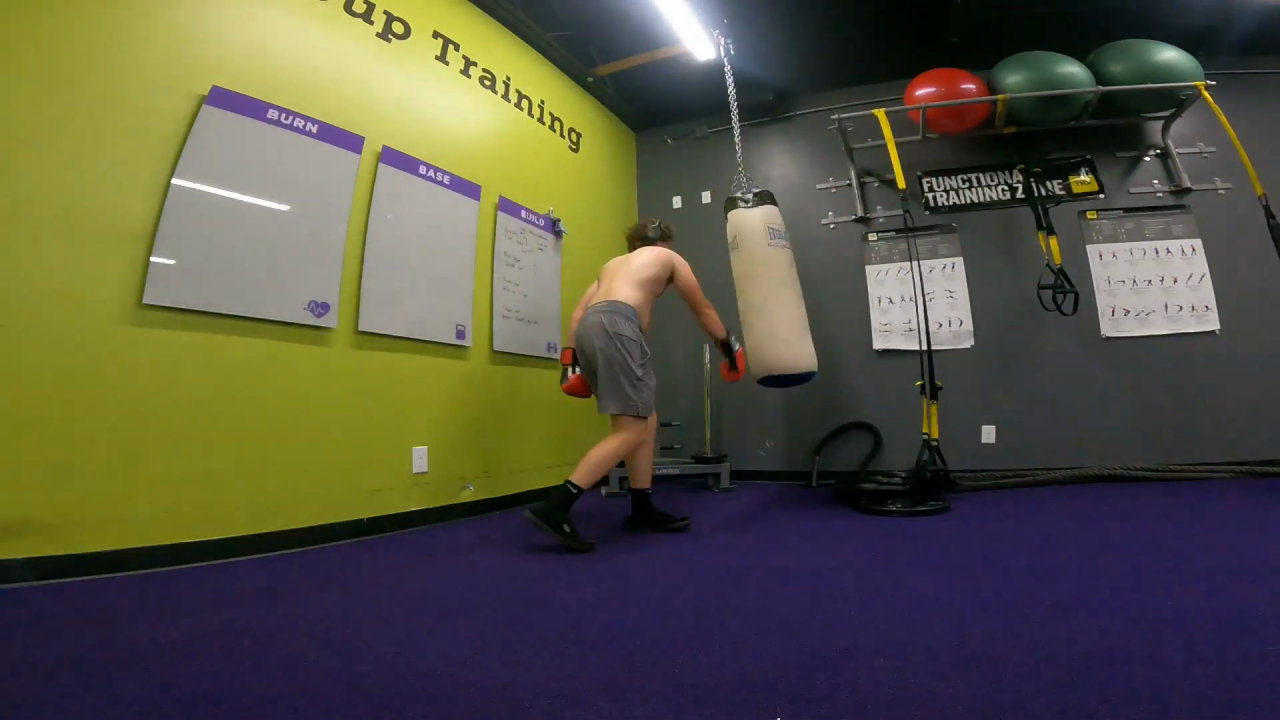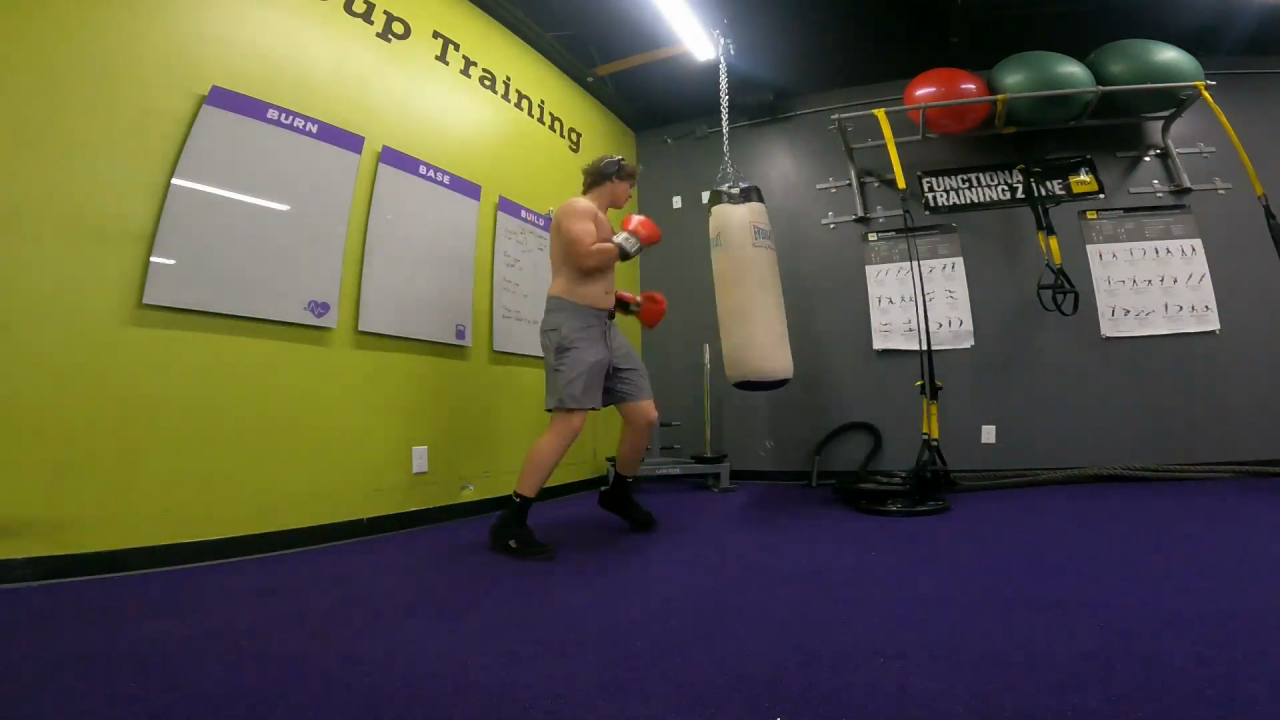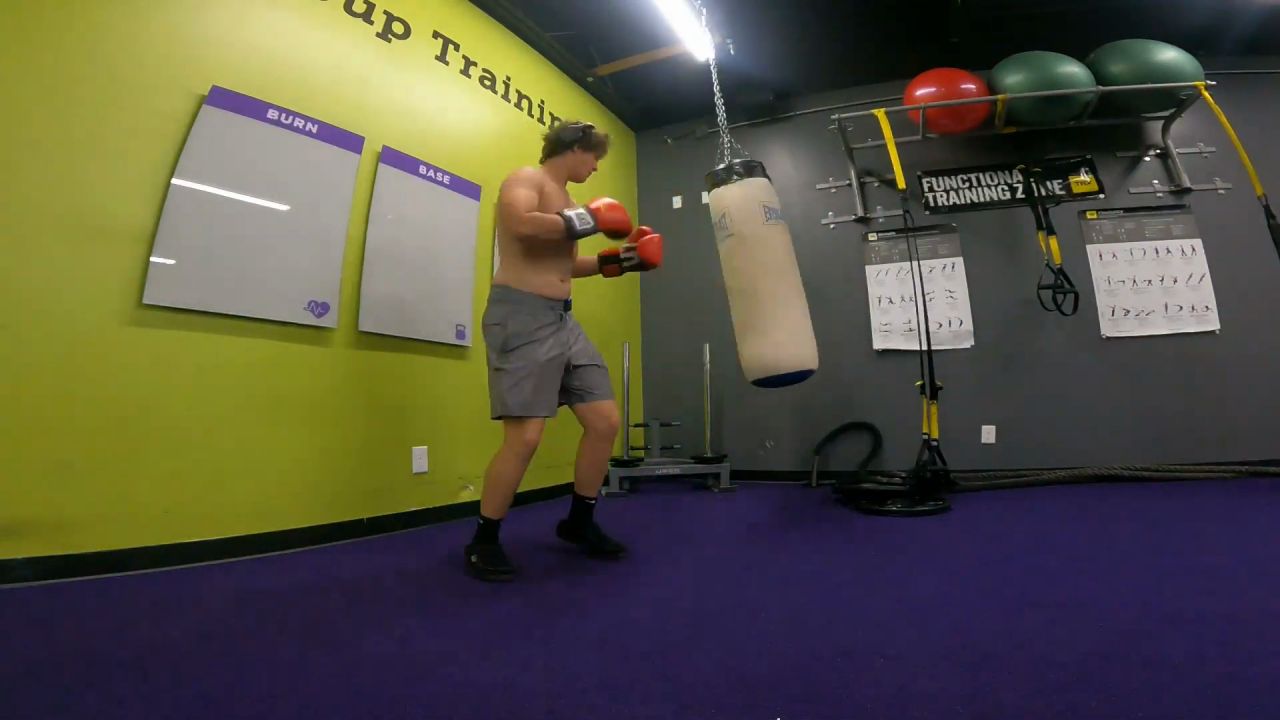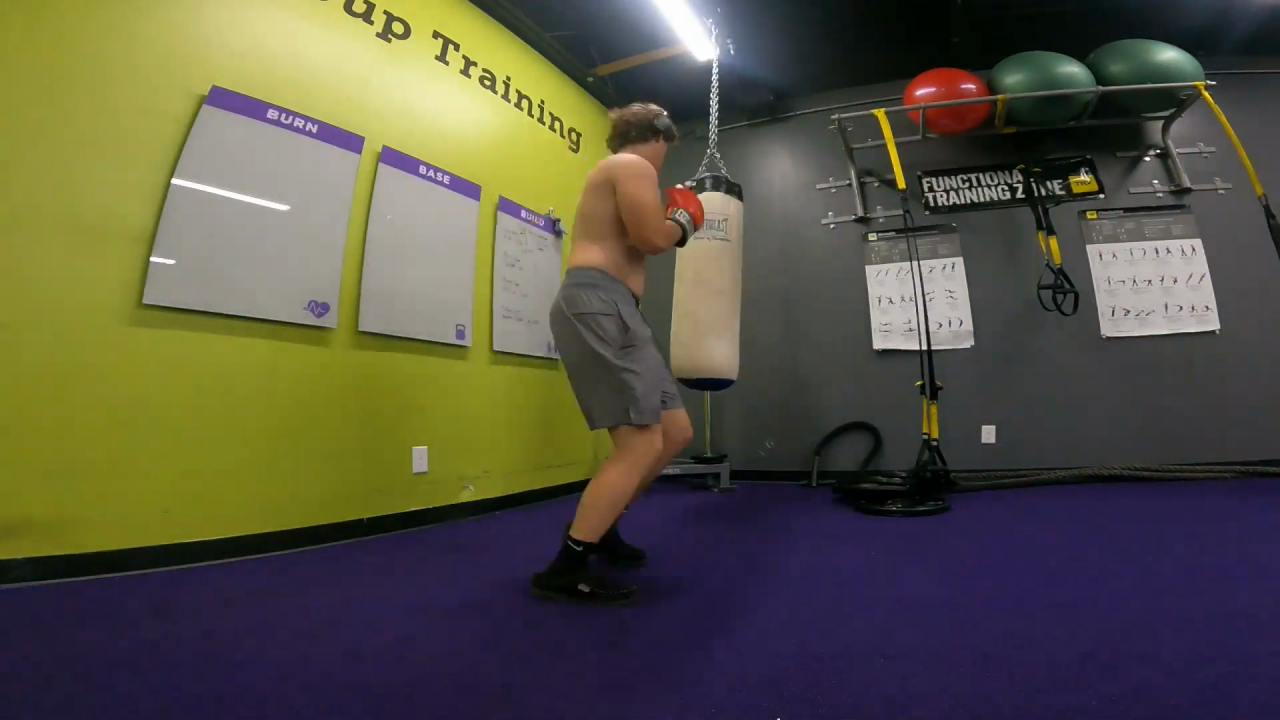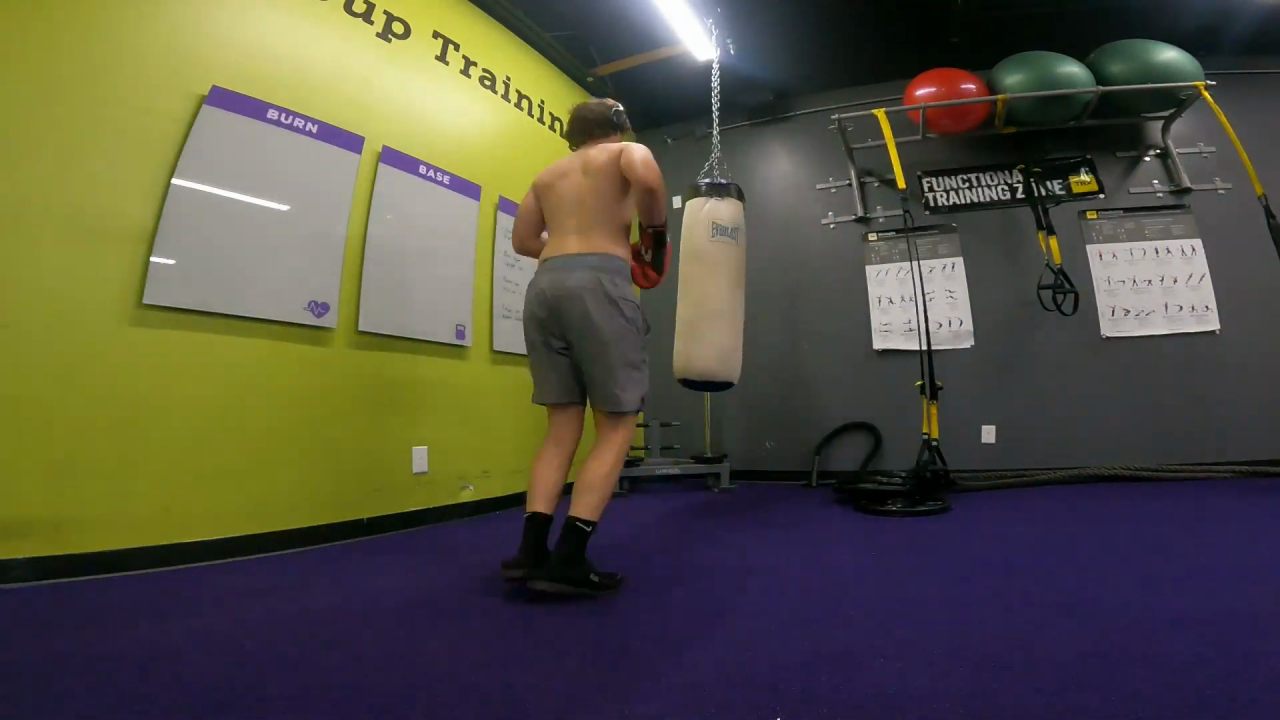
dt=0.3s
person 1, frame 1
left shoulder: (614, 265)
right shoulder: (669, 258)
left elbow: (579, 310)
right elbow: (703, 309)
left wrist: (571, 357)
right wrist: (731, 346)
left hip: (593, 328)
right hip: (616, 330)
left knee: (647, 424)
right knee: (630, 432)
left ankle: (643, 510)
right ankle: (556, 508)
person 1, frame 2
left shoulder: (602, 219)
right shoulder: (578, 207)
right elbow: (587, 257)
left wrist: (630, 302)
right wrist: (630, 242)
left hip: (601, 328)
right hip: (573, 328)
left knee: (644, 417)
right knee: (567, 426)
left ankle: (619, 493)
right ankle: (510, 525)
person 1, frame 3
left shoulder: (564, 199)
right shoulder: (528, 178)
right elbow: (522, 226)
left wrist: (618, 259)
right wrist: (584, 221)
left hip: (559, 322)
right hip: (519, 320)
left knee: (606, 422)
right knee: (524, 438)
left ankle: (580, 520)
right ankle: (484, 540)
person 1, frame 4
left shoulder: (602, 182)
right shoulder: (635, 165)
right elbow: (652, 241)
right wrist: (683, 221)
right hip: (597, 309)
left knee: (675, 432)
right knee: (642, 446)
left ankle: (597, 533)
right ankle: (566, 569)
person 1, frame 5
left shoulder: (548, 174)
right shoulder: (630, 153)
left elbow: (522, 241)
right elbow: (649, 180)
right wrist: (655, 239)
left hip: (547, 289)
right hip: (602, 285)
left knee: (562, 431)
right knee: (617, 431)
left ankle: (532, 552)
right ankle: (569, 558)
